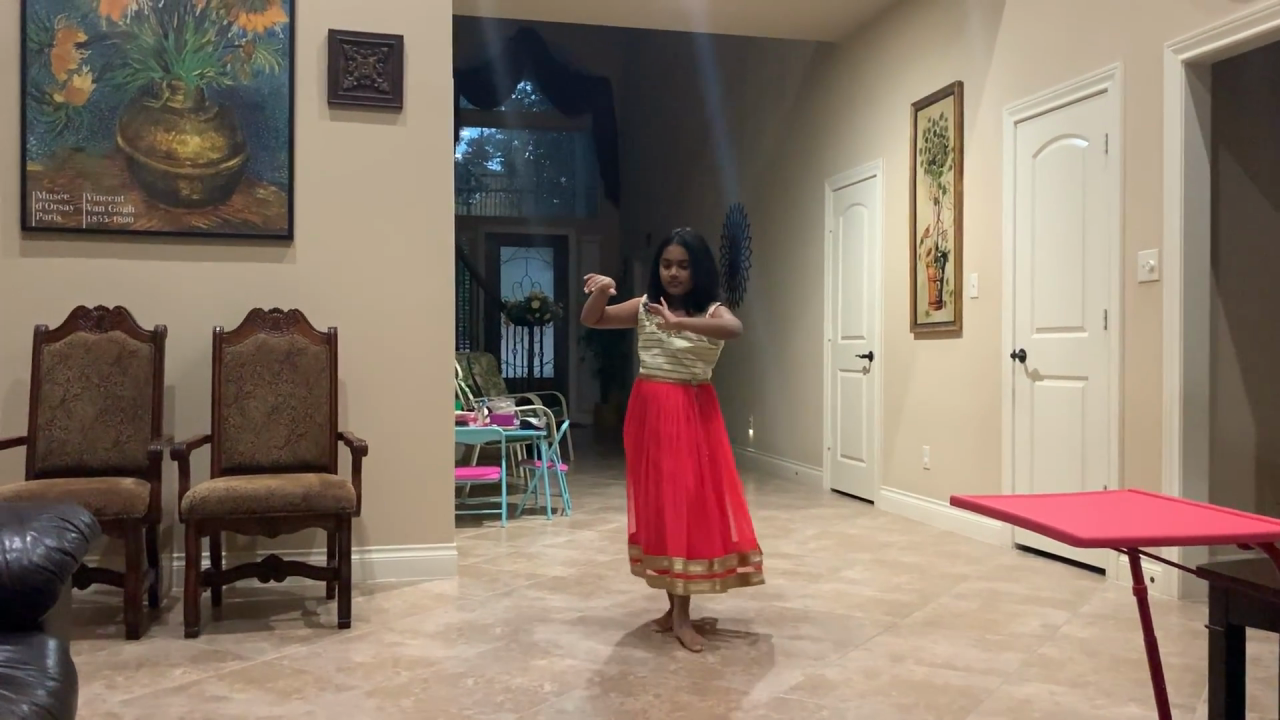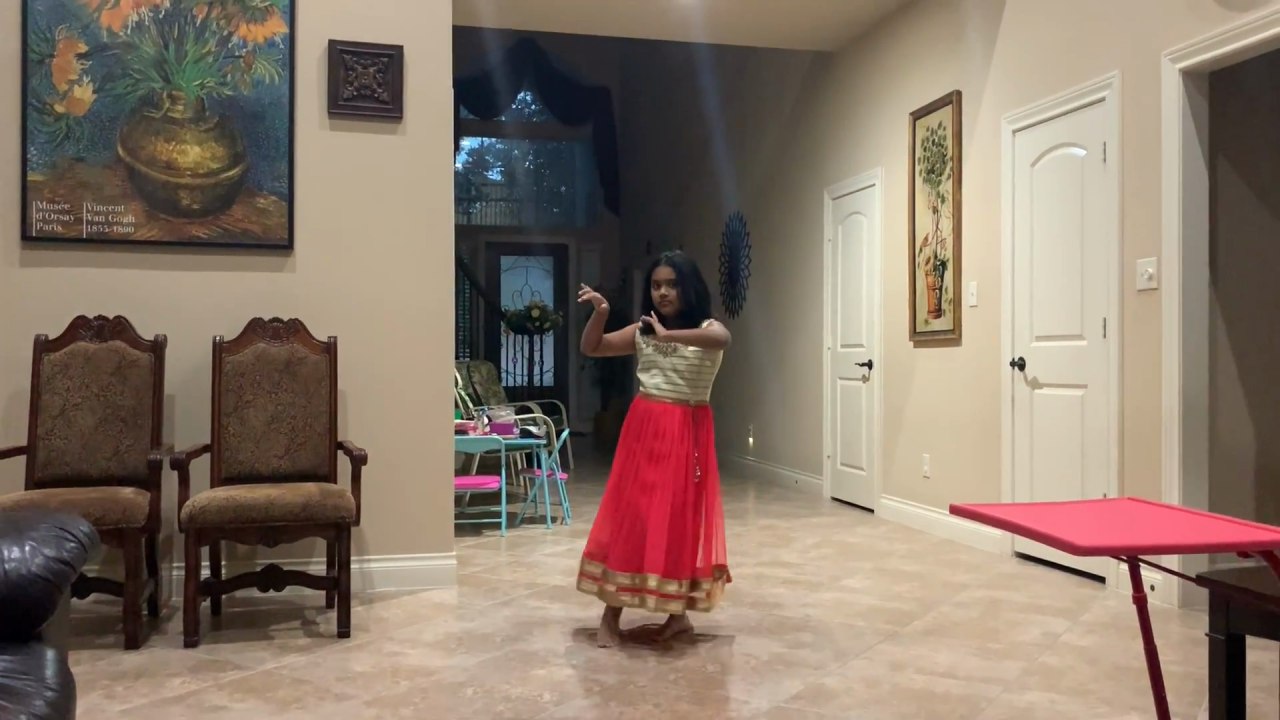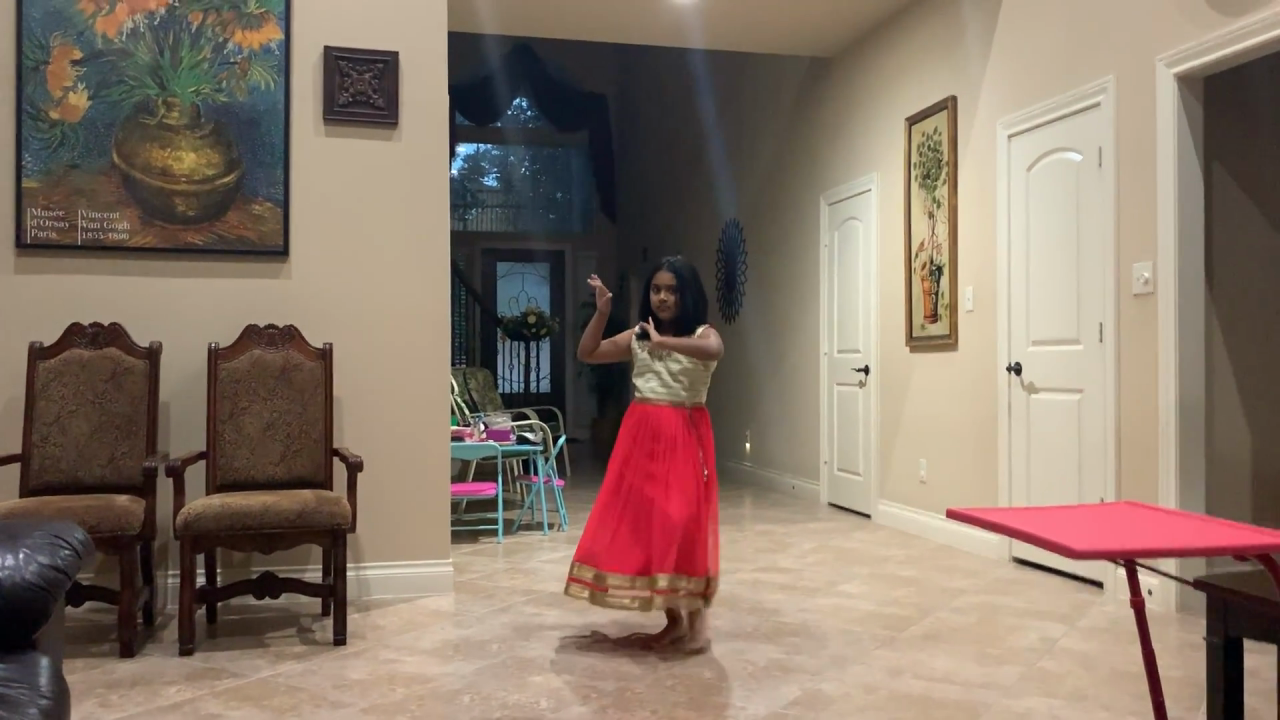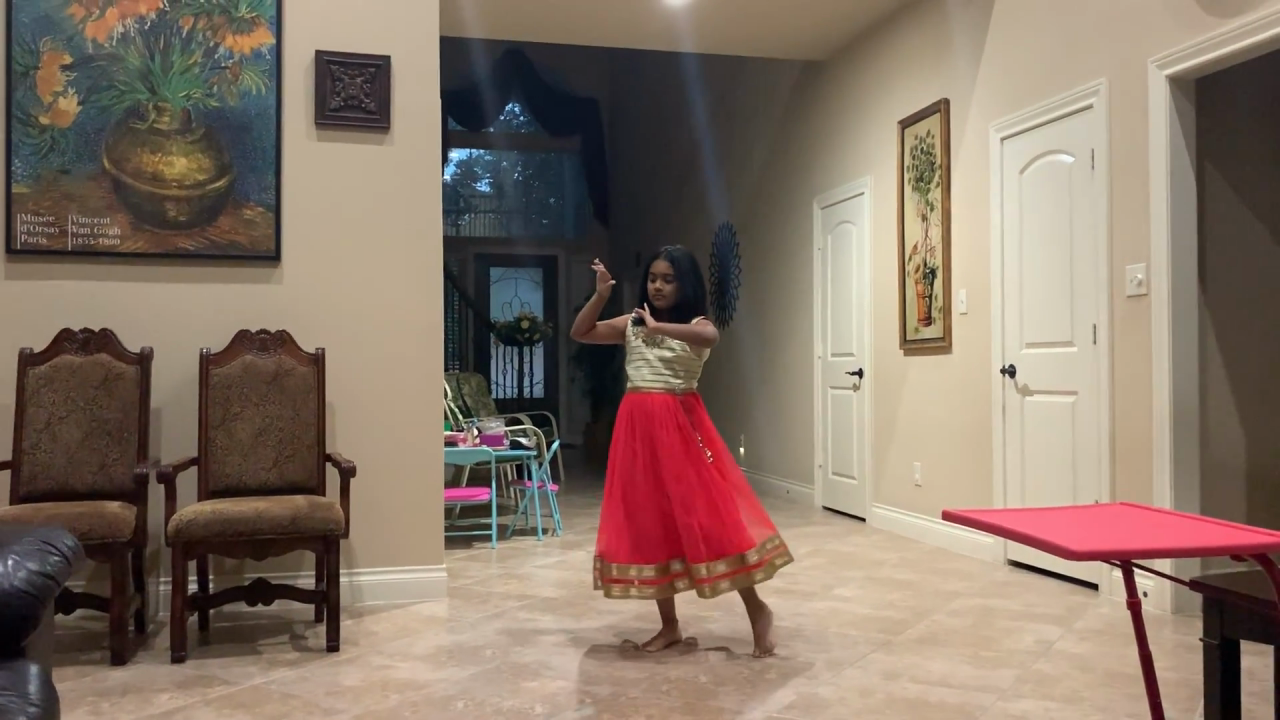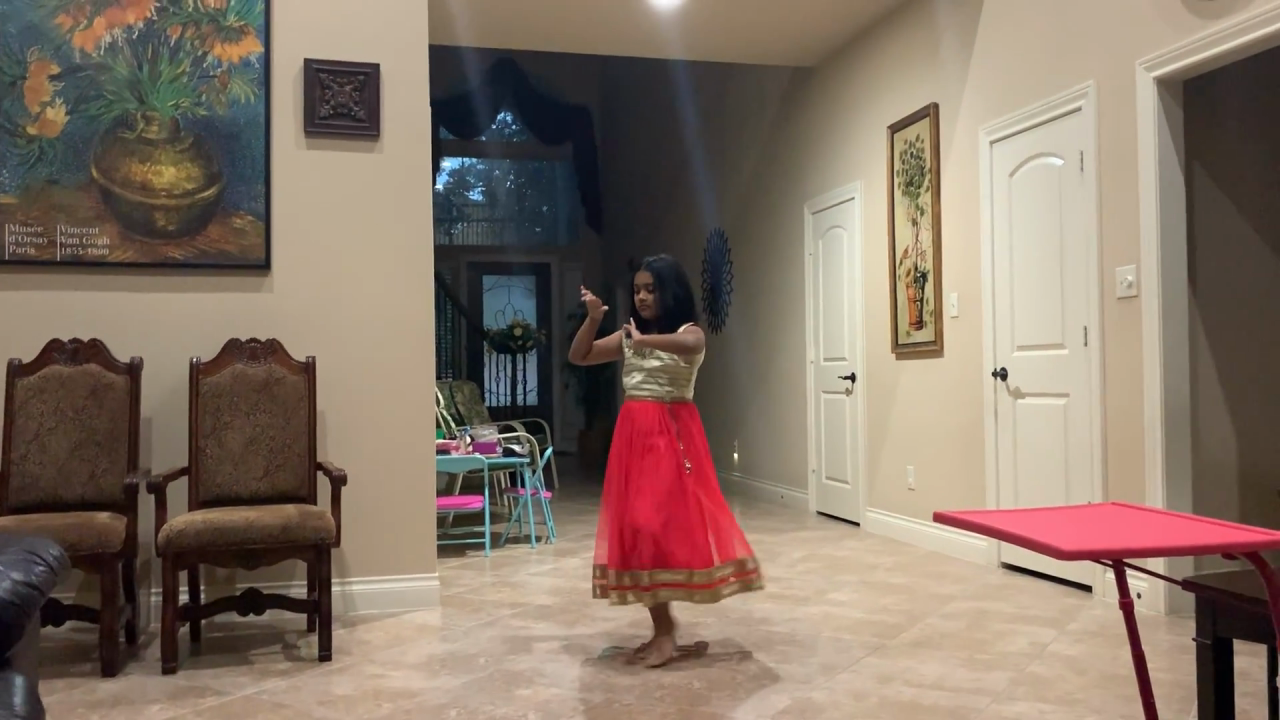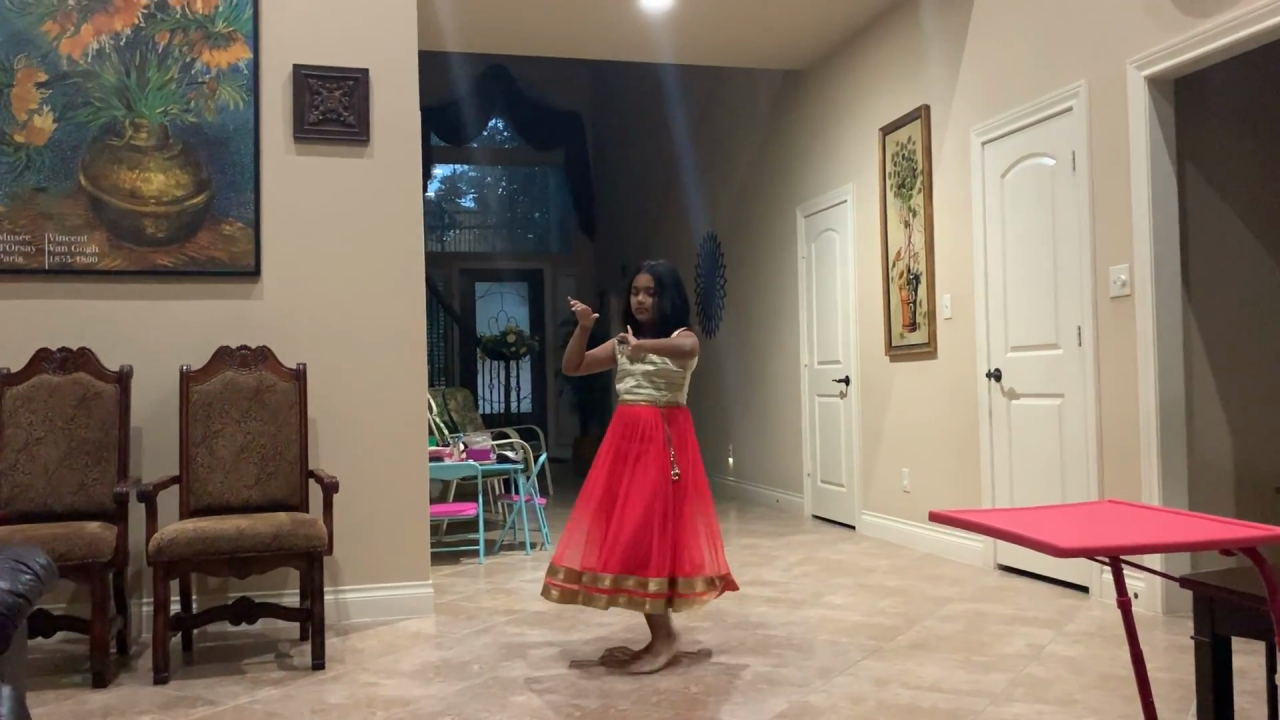
dt=0.3s
person 1, frame 1
left shoulder: (712, 312)
right shoulder: (643, 307)
left elbow: (735, 329)
right elbow: (591, 320)
left wrist: (676, 323)
right wrist: (601, 293)
left hip: (693, 411)
right hip: (648, 410)
left knee: (692, 500)
right knee: (656, 502)
left ankle: (681, 612)
right ankle: (676, 607)
person 1, frame 2
left shoulder: (706, 328)
right shoulder: (641, 331)
left elbow: (723, 339)
right elbow: (590, 348)
left wrist: (670, 334)
right wrist: (599, 311)
left hip: (687, 431)
right hip: (642, 428)
left knee: (670, 519)
right knee: (630, 516)
left ankle: (676, 610)
right ankle: (629, 610)
person 1, frame 3
left shoulder: (702, 334)
right shoulder: (637, 336)
left elbow: (714, 351)
right elbow: (587, 354)
left wrist: (663, 341)
right wrist: (602, 312)
left hip: (685, 435)
right hip: (640, 434)
left knee: (679, 519)
right knee: (633, 521)
left ankle: (694, 611)
right ankle: (675, 619)
person 1, frame 4
left shoulder: (696, 325)
right shoulder: (631, 324)
left elbow: (710, 337)
right elbow: (579, 333)
left wrist: (657, 327)
right wrist: (600, 295)
left hip: (680, 422)
right hip: (636, 424)
left knee: (706, 510)
right knee: (645, 517)
left ankle: (755, 604)
right ankle: (669, 625)
person 1, frame 5
left shoulder: (689, 332)
right shoulder: (627, 336)
left elbow: (690, 345)
right elbow: (579, 356)
left wrist: (644, 339)
right wrist: (593, 318)
left hip: (671, 430)
right hip: (632, 432)
left knee: (657, 521)
right knee: (634, 525)
left ankle: (666, 625)
right ankle: (662, 628)
person 1, frame 6
left shoulder: (679, 337)
right shoulder: (621, 343)
left elbow: (690, 349)
right elbow: (571, 367)
left wrist: (641, 344)
right wrist: (583, 327)
left hip: (664, 436)
right hip: (624, 438)
left knee: (649, 528)
right knee: (624, 529)
left ankle: (667, 635)
right ankle: (659, 636)
